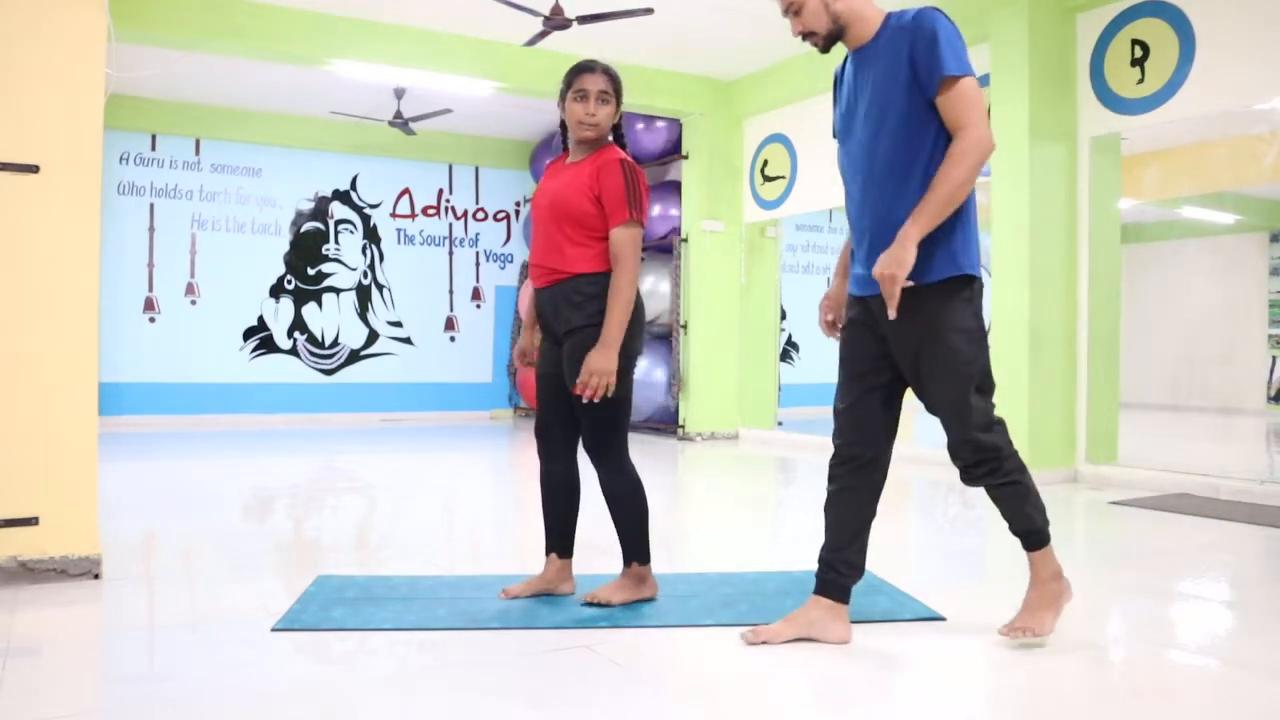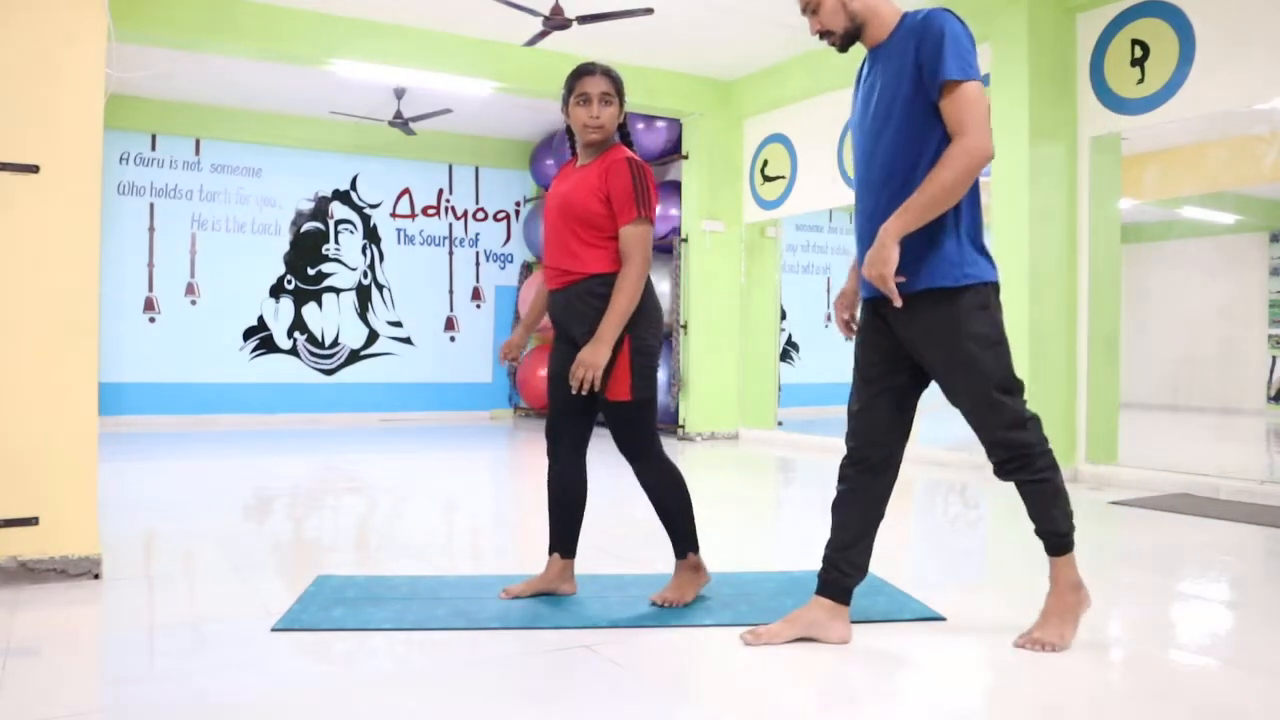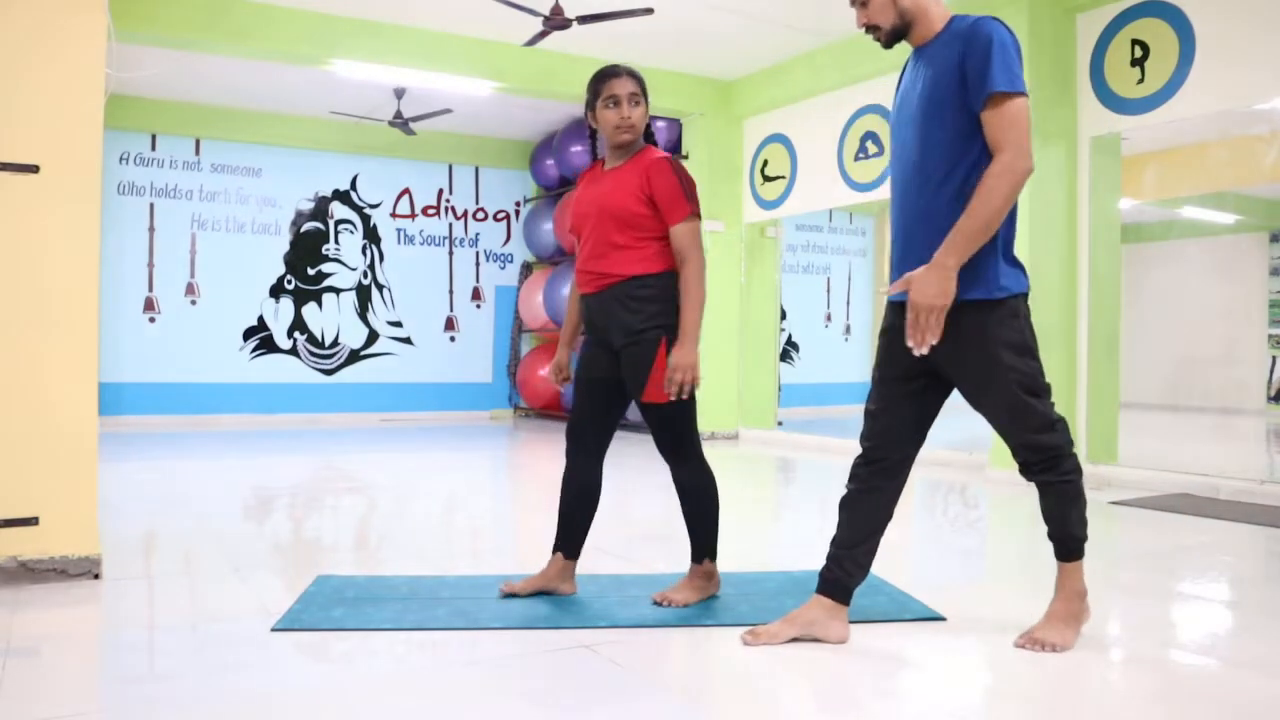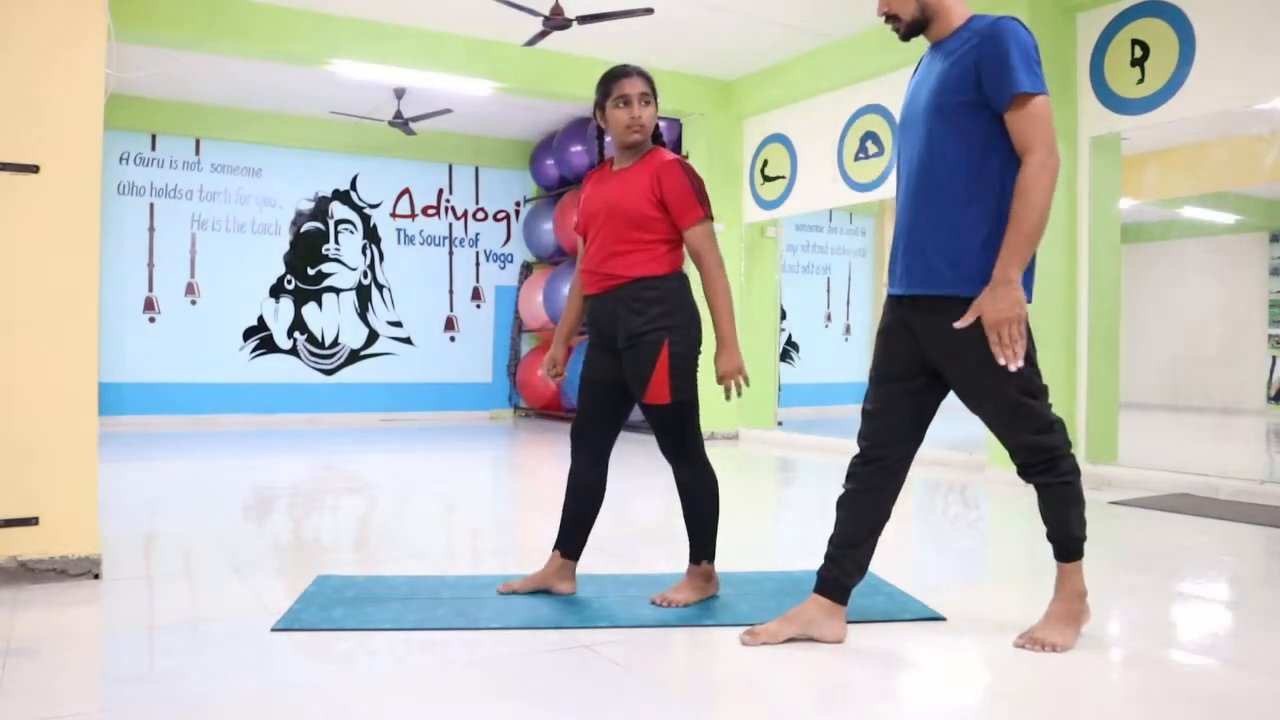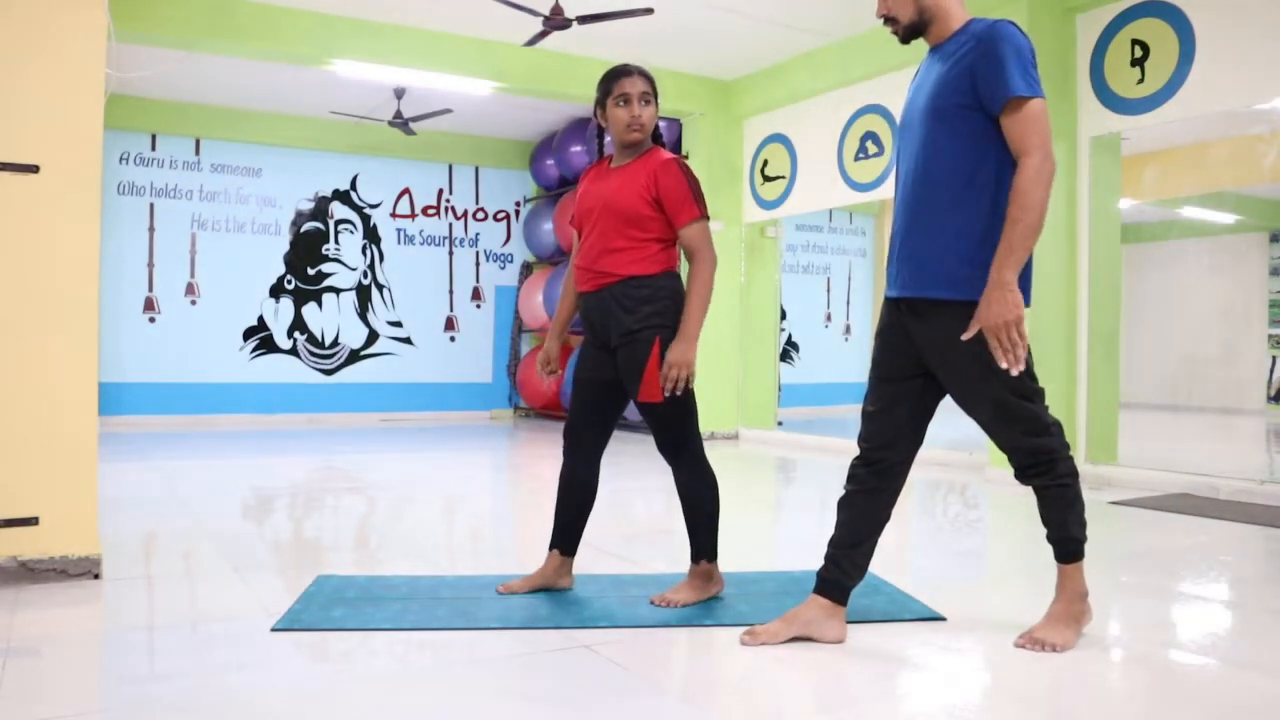
dt=0.3s
person 1, frame 1
right shoulder: (846, 74)
left elbow: (976, 138)
left wrist: (907, 241)
right wrist: (842, 279)
left hip: (937, 282)
right hip: (872, 291)
left knee: (973, 435)
right knee: (855, 448)
left ankle: (1046, 574)
right ankle: (829, 604)
person 1, frame 2
right shoulder: (869, 69)
left elbow: (974, 144)
left wrist: (891, 234)
right wrist: (856, 277)
left hip: (950, 287)
right hip: (887, 293)
left knee: (1009, 433)
right knee: (866, 451)
left ankle: (1066, 582)
right ankle: (831, 604)
person 1, frame 3
right shoulder: (913, 68)
left elbow: (1013, 161)
left wrist: (945, 267)
left hip: (980, 296)
right hip: (913, 299)
left knee: (1039, 443)
right knee: (881, 451)
left ankle: (1071, 593)
right ankle: (830, 604)
person 1, frame 4
right shoulder: (928, 65)
left elbow: (1040, 160)
left wrist: (1007, 280)
left hip: (979, 299)
right hip: (912, 298)
left knee: (1037, 445)
right knee: (878, 450)
left ankle: (1071, 594)
right ankle: (828, 603)
person 1, frame 5
right shoulder: (929, 67)
left elbow: (1036, 163)
left wrist: (1003, 284)
left hip: (974, 301)
right hip: (908, 301)
left knee: (1035, 447)
right knee: (877, 454)
left ankle: (1072, 594)
right ankle: (827, 604)
person 2, frame 1
left shoulder: (618, 169)
right shoulder: (556, 170)
left elbow: (626, 265)
left wrist: (610, 348)
right wrist: (531, 329)
left hip: (598, 315)
right hip: (558, 318)
left knee: (606, 447)
right knee: (552, 445)
left ankle: (638, 574)
right ankle: (557, 569)
person 2, frame 2
left shoulder: (626, 167)
right shoulder: (564, 175)
left elbow: (636, 262)
left wrist: (603, 341)
right wrist: (525, 327)
left hip: (620, 320)
right hip: (571, 321)
left knee: (640, 446)
right knee: (562, 445)
left ankle: (690, 564)
right ankle: (560, 568)
person 2, frame 3
left shoulder: (660, 169)
right shoulder: (588, 182)
left elbow: (690, 259)
left wrist: (687, 341)
right wrist: (565, 341)
left hip: (651, 317)
right hip: (603, 325)
left knee: (678, 446)
right knee: (582, 444)
left ankle: (703, 572)
right ankle: (561, 568)
person 2, frame 4
left shoulder: (670, 170)
right shoulder: (593, 183)
left elbow: (708, 259)
left wrist: (727, 344)
right wrist: (560, 340)
left hip: (658, 318)
right hip: (606, 325)
left knee: (681, 447)
right knee: (587, 444)
left ankle: (703, 573)
right ankle: (561, 567)
person 2, frame 5
left shoulder: (667, 169)
right shoulder: (591, 178)
left elbow: (702, 256)
left wrist: (687, 339)
right wrist: (555, 334)
left hip: (650, 316)
right hip: (601, 324)
left knee: (680, 446)
right knee: (580, 442)
left ankle: (705, 573)
right ankle: (558, 564)
